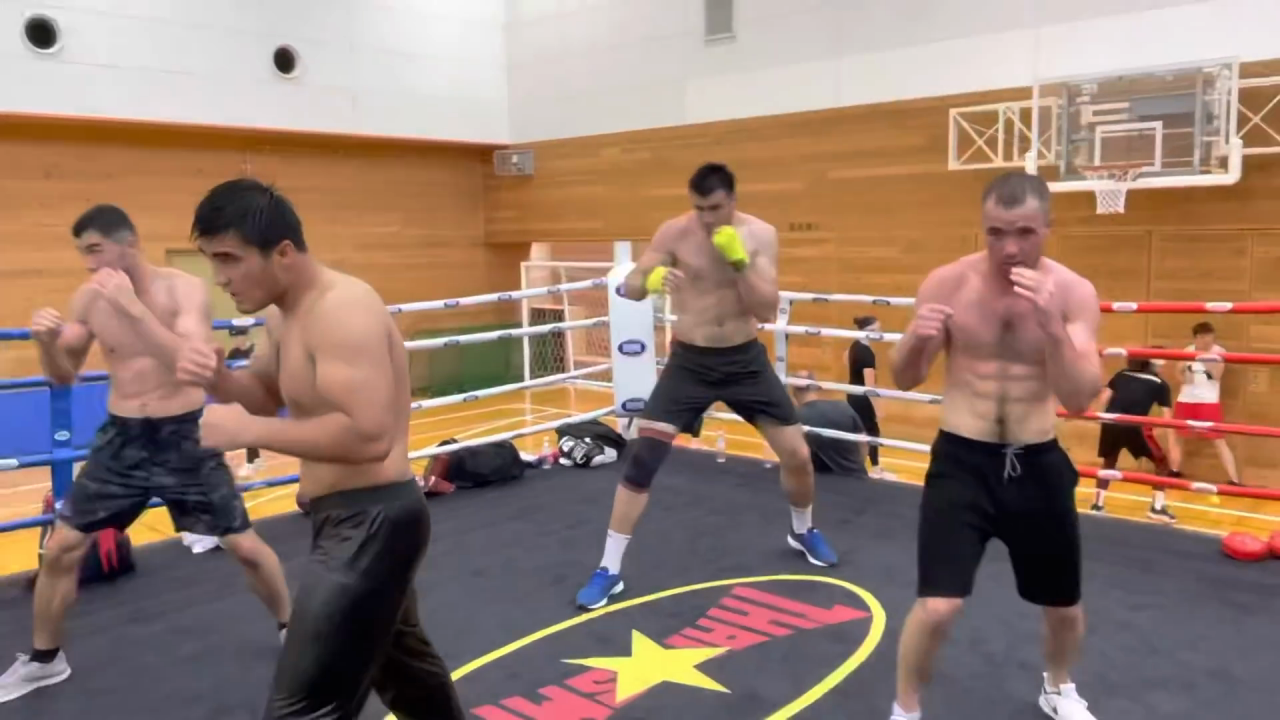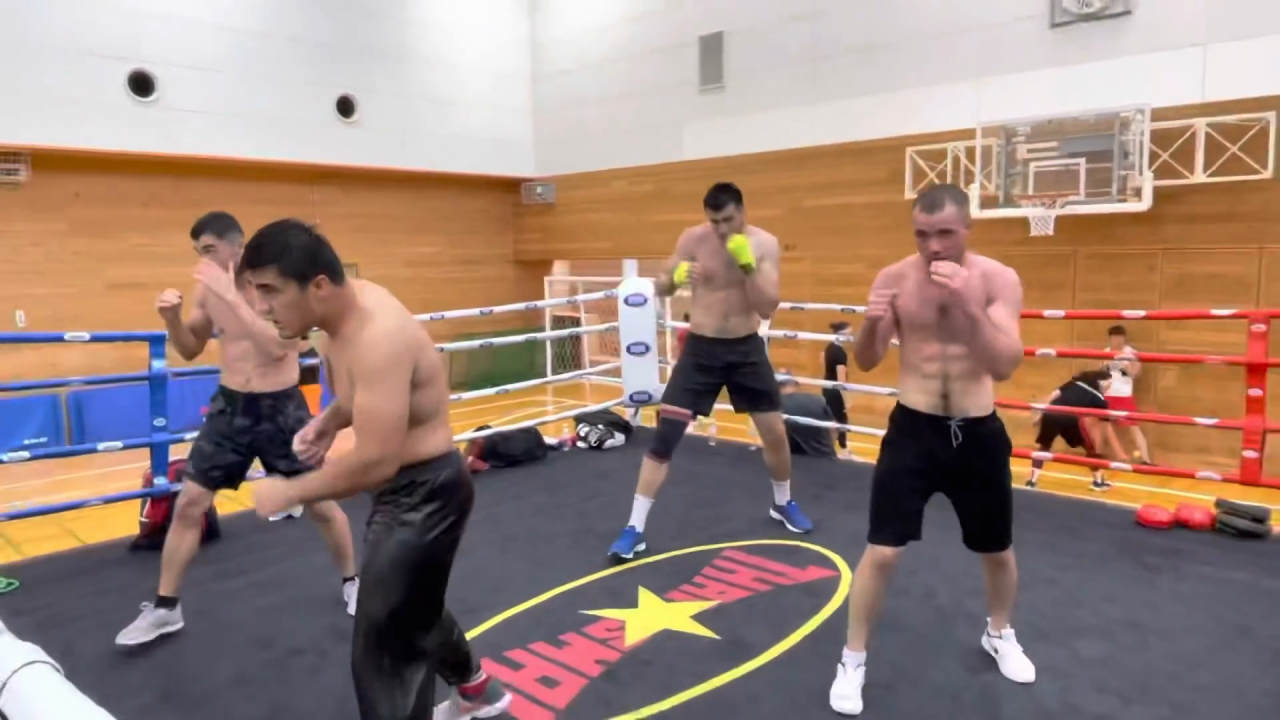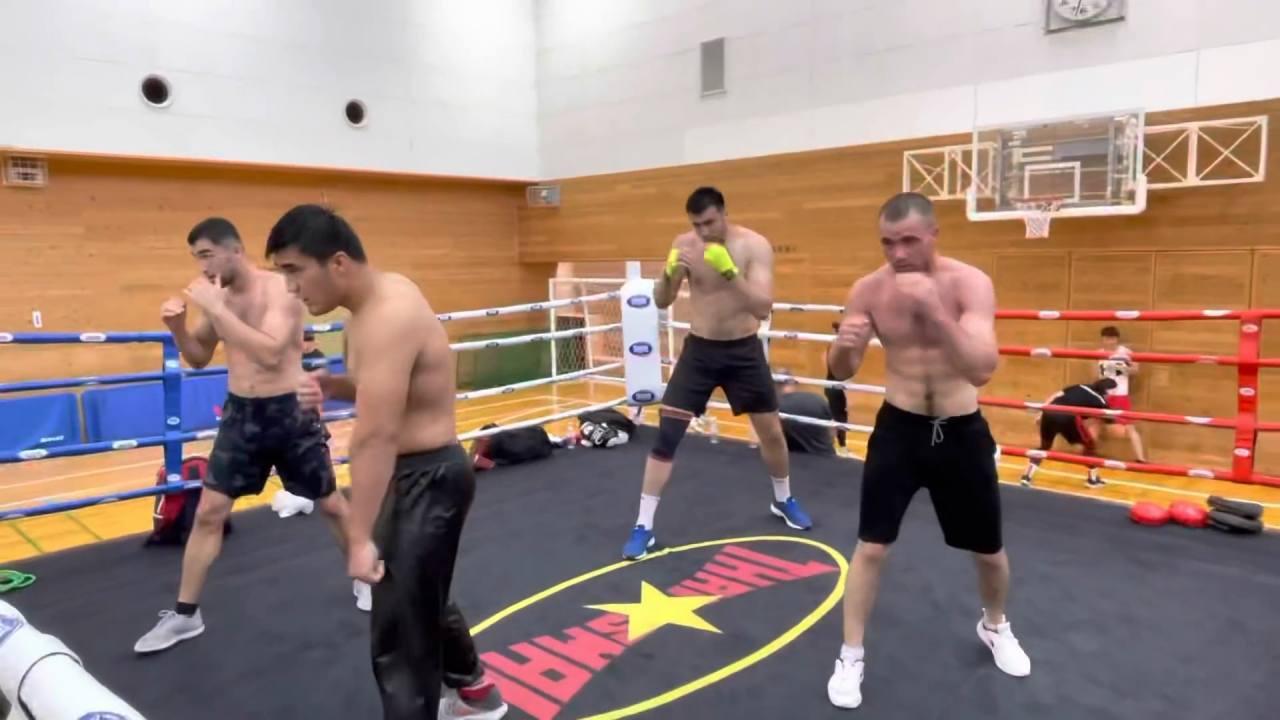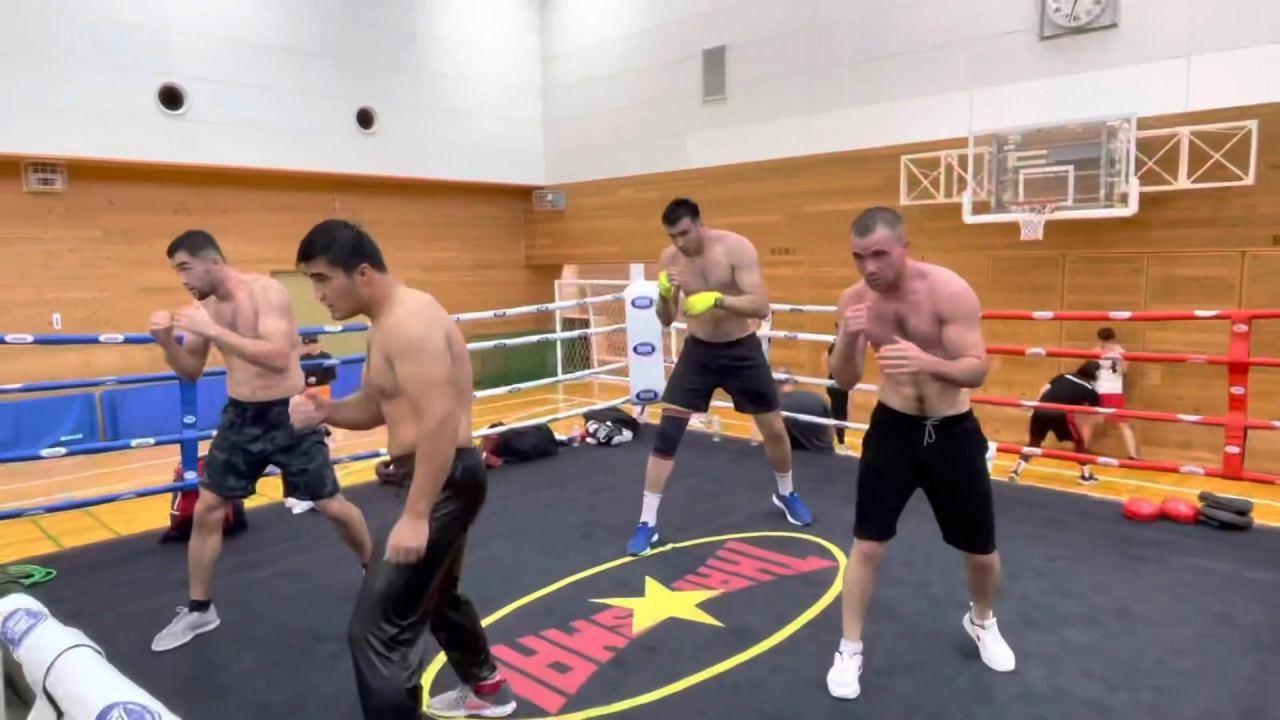
dt=0.2s
person 1, frame 1
left shoulder: (1073, 292)
right shoulder: (946, 283)
left elbow: (1081, 399)
right elbow: (904, 380)
left wrist: (1051, 326)
right wrist: (916, 338)
left hip: (1037, 466)
right hip: (962, 462)
left knee: (1065, 608)
right knee: (936, 610)
person 1, frame 2
left shoulder: (999, 278)
right shoulder: (893, 278)
left elbow: (1005, 366)
right elbow: (865, 362)
left wrist: (969, 304)
right wrist: (870, 324)
left hip: (978, 433)
right hip: (914, 430)
left knee: (997, 549)
right knee: (883, 552)
left ankle: (999, 633)
right ankle: (853, 661)
person 1, frame 3
left shoulder: (970, 283)
right shoulder: (868, 289)
left elbow: (982, 370)
right elbow: (843, 372)
left wrist: (938, 311)
right wrist: (842, 345)
left hip: (961, 431)
right hip: (899, 428)
left knee: (987, 550)
right knee: (871, 548)
left ankle: (995, 627)
right ankle: (851, 657)
person 1, frame 4
left shoulder: (950, 290)
right shoulder: (853, 299)
left elbow: (977, 371)
right elbow: (844, 381)
left wrist: (926, 361)
right wrist: (848, 340)
left hip: (953, 432)
right hip: (892, 429)
left knee: (980, 551)
right knee: (868, 545)
left ankle: (982, 620)
right ankle: (850, 650)
person 2, frame 1
left shoulder: (341, 312)
right shoulder: (288, 312)
left elbow: (369, 437)
right elbow: (261, 398)
left wrist: (249, 430)
right wrist: (217, 377)
left hip: (369, 525)
right hip: (358, 519)
right knee: (399, 657)
person 2, frame 2
left shoulder: (377, 335)
right shoulder: (351, 303)
left elbow: (375, 461)
left wrist: (290, 491)
right wrist: (325, 423)
left hip: (424, 493)
right hip: (412, 487)
left knee: (383, 650)
right knee: (414, 612)
person 2, frame 3
left shoulder: (388, 317)
right shoulder: (378, 292)
left elbow: (376, 435)
left wrist: (360, 538)
right wrist: (330, 384)
left hip: (425, 480)
right hip: (419, 476)
left knee: (401, 641)
right knee: (423, 605)
person 2, frame 4
left shoulder: (408, 320)
right shoulder: (391, 319)
left elbow: (440, 420)
right elbow: (379, 407)
left wrist: (414, 517)
right wrist: (324, 411)
left hip: (442, 478)
right hip: (437, 477)
left knee: (378, 627)
right knee: (437, 593)
person 3, frame 1
left shoulder: (184, 288)
right shoulder: (91, 298)
left elbow: (193, 366)
right elbow: (63, 376)
left wrist: (133, 307)
right wrist: (47, 341)
left hip: (185, 437)
right hip: (121, 439)
left knee: (244, 545)
right knee: (61, 550)
left ankle: (294, 628)
right ankle: (43, 659)
person 3, frame 2
right shoulder: (208, 288)
left elbow: (278, 348)
right elbow: (189, 350)
left wrist: (229, 296)
right wrist: (172, 317)
left hip: (281, 408)
right hip: (229, 407)
left knee: (322, 505)
right knee: (187, 504)
left ankle: (352, 583)
right ankle: (165, 608)
person 3, frame 3
left shoulder: (280, 289)
right shoulder: (215, 297)
left elbow: (270, 354)
right elbow: (198, 358)
left wrist: (217, 309)
right wrist: (178, 327)
left hip: (289, 411)
right hip: (240, 413)
left knee: (331, 503)
right knee: (209, 512)
left ankle: (364, 577)
right ankle: (185, 614)
person 3, frame 4
left shoulder: (266, 291)
right shoulder: (206, 307)
left elbow: (278, 358)
right elbow: (190, 370)
left wrist: (213, 331)
right wrist: (167, 340)
left hip: (287, 414)
right hip: (240, 416)
left knee: (332, 506)
right knee: (207, 510)
right ankle: (199, 610)
person 4, frame 1
left shoulder: (761, 235)
right shoulder: (674, 232)
left elbow: (765, 310)
right elbow: (630, 288)
left wrist: (740, 261)
right wrist: (650, 280)
left hip: (745, 359)
right hip: (690, 359)
left knee: (797, 454)
right knee: (642, 458)
left ankle: (804, 531)
right ankle: (609, 570)
person 4, frame 2
left shoulder: (765, 244)
right shoulder: (692, 239)
left elbow: (768, 308)
right elbow: (661, 288)
left wrist: (747, 264)
right wrist: (675, 277)
left hip: (746, 349)
right hip: (700, 350)
left knee: (775, 433)
right knee: (665, 435)
left ankle: (783, 504)
right ankle: (635, 529)
person 4, frame 3
left shoulder: (755, 245)
right shoulder: (684, 245)
left elbow: (762, 309)
right elbow: (662, 302)
left wrist: (730, 271)
right wrist: (669, 274)
left hip: (744, 351)
right hip: (699, 350)
left knee: (771, 432)
right knee: (666, 435)
left ankle: (783, 500)
person 4, frame 4
left shoulder: (737, 247)
right shoulder: (670, 258)
left elbow: (761, 307)
right elbow: (666, 320)
left wrist: (716, 300)
right wrist: (665, 294)
left hip: (742, 350)
right hip: (698, 350)
left knee: (774, 430)
right knee: (667, 433)
